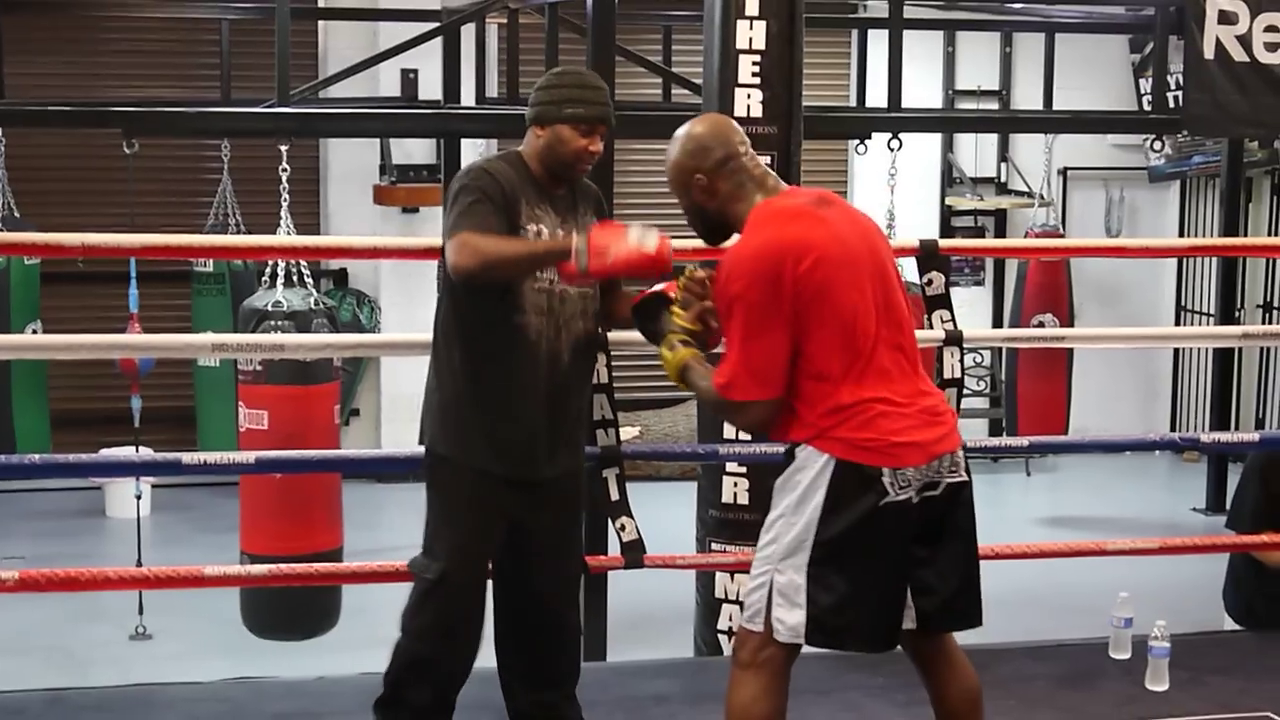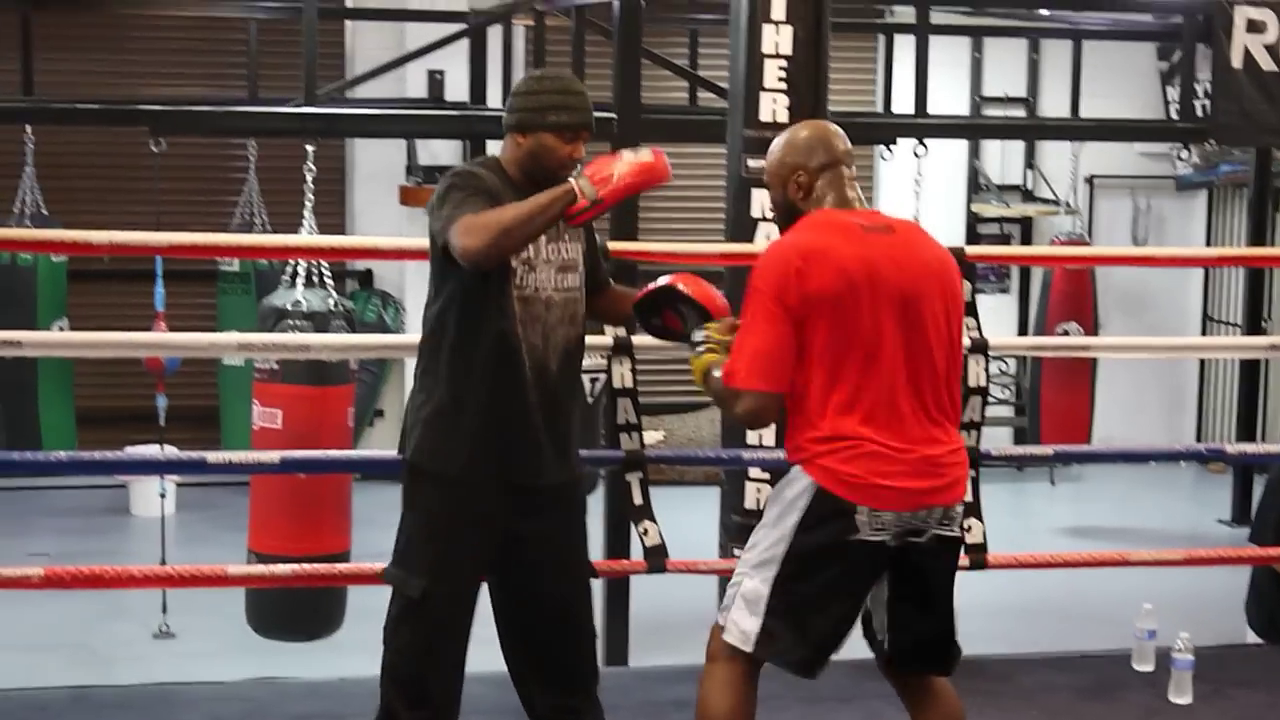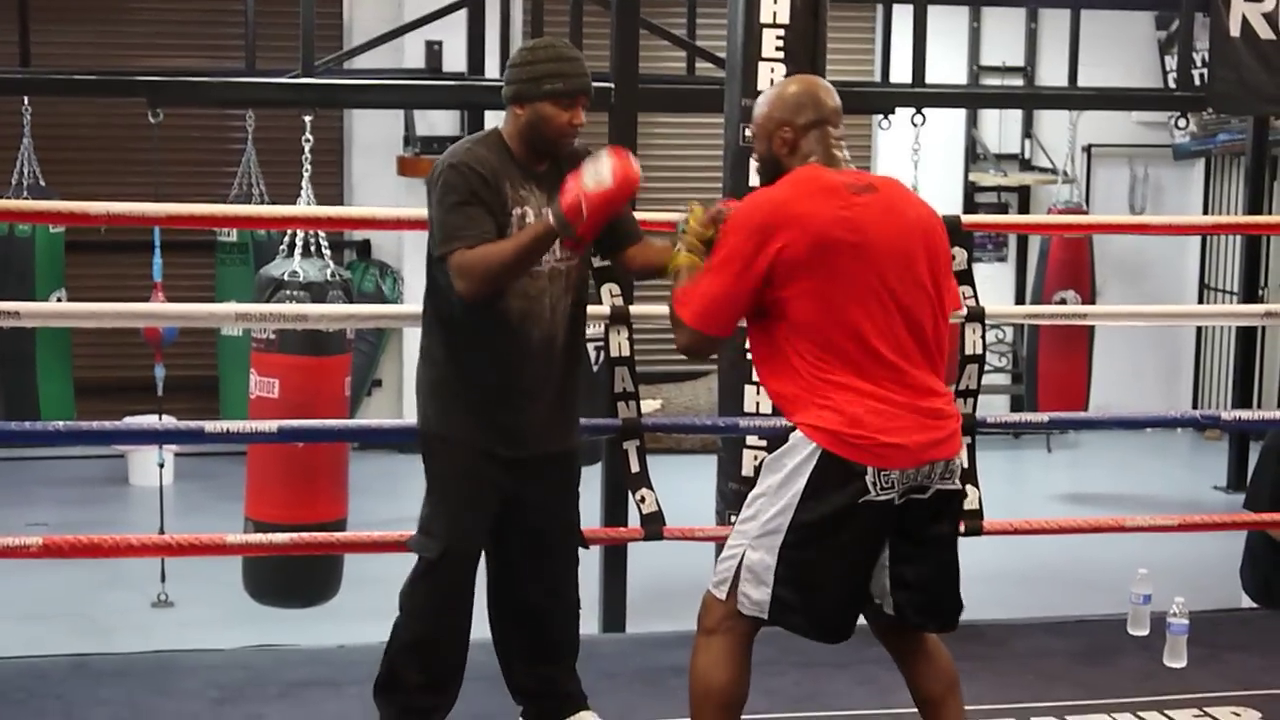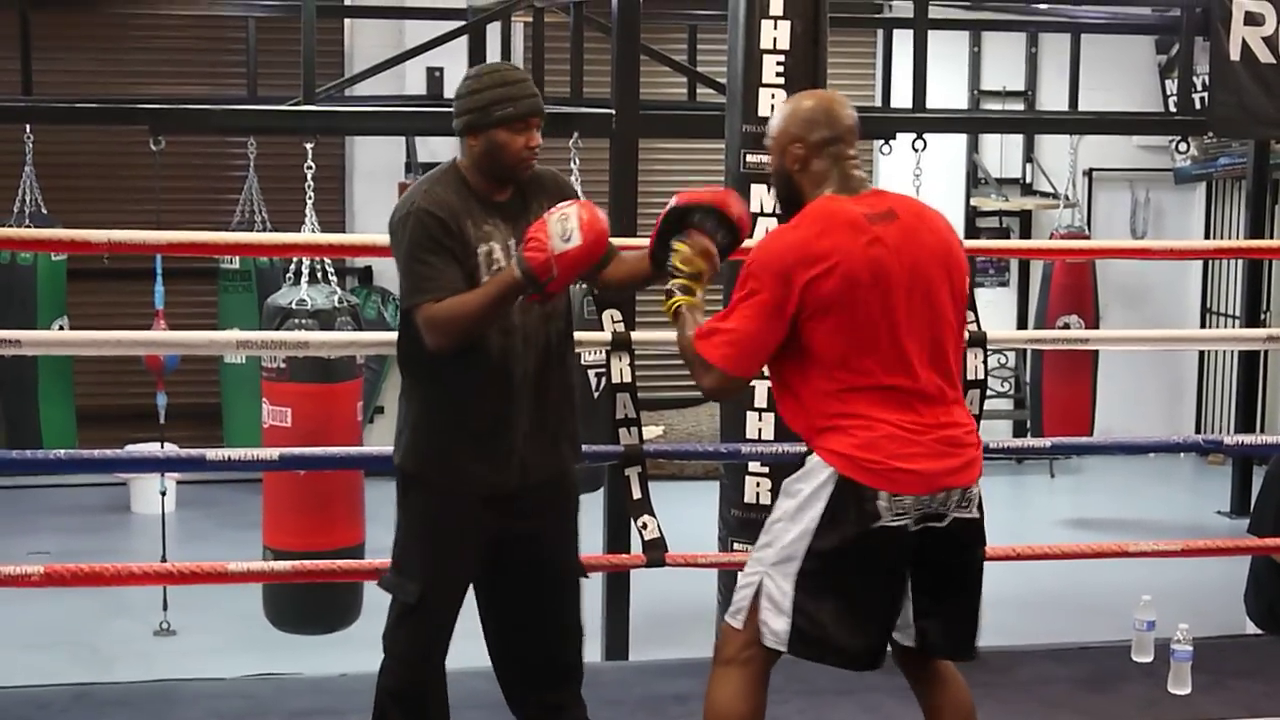
dt=0.5s
person 1, frame 1
left shoulder: (587, 200)
right shoulder: (487, 182)
left elbow: (607, 300)
right elbow: (465, 259)
right wrist: (574, 248)
left hip: (555, 440)
right hip: (473, 438)
left knee: (548, 596)
right knee: (451, 589)
person 1, frame 2
left shoulder: (570, 208)
right shoulder: (466, 188)
left elbow: (598, 298)
right elbow: (475, 245)
right wrist: (576, 191)
left hip: (545, 448)
right hip: (457, 450)
left knee: (558, 600)
right knee: (433, 606)
person 1, frame 3
left shoulder: (575, 167)
right shoulder: (466, 170)
left elbow: (629, 249)
right elbow: (469, 276)
right wrist: (555, 225)
left hip: (548, 414)
right hip: (467, 416)
left knee: (546, 570)
right knee: (447, 566)
person 1, frame 4
left shoulder: (550, 190)
right shoulder: (427, 209)
left elbow: (609, 268)
right elbow: (440, 329)
right wrist: (520, 275)
left hip: (539, 448)
right hip: (449, 455)
left knee: (548, 606)
right knee: (424, 611)
person 2, frame 1
left shoulder: (753, 256)
right shoulder: (840, 213)
left elbow: (754, 411)
left wrist: (681, 353)
right wrist: (727, 315)
left hip: (852, 465)
right hip: (934, 450)
left knee: (759, 650)
right knee: (931, 638)
person 2, frame 2
left shoulder: (789, 259)
right shoulder: (934, 253)
left elbow: (754, 409)
left wrist: (711, 361)
left hip: (840, 493)
right hip: (936, 492)
left knee: (730, 654)
right knee: (918, 667)
person 2, frame 3
left shoulder: (768, 212)
right shoulder: (913, 208)
left elbow: (695, 335)
left wrist: (688, 252)
left hip: (843, 453)
right hip: (932, 448)
left knee: (724, 619)
right knee: (908, 627)
person 2, frame 4
left shoulder: (792, 248)
right shoulder: (933, 227)
left elbow: (716, 375)
left wrist: (682, 290)
left hip: (861, 480)
right hip: (952, 475)
left knee: (742, 651)
right knee: (927, 654)
